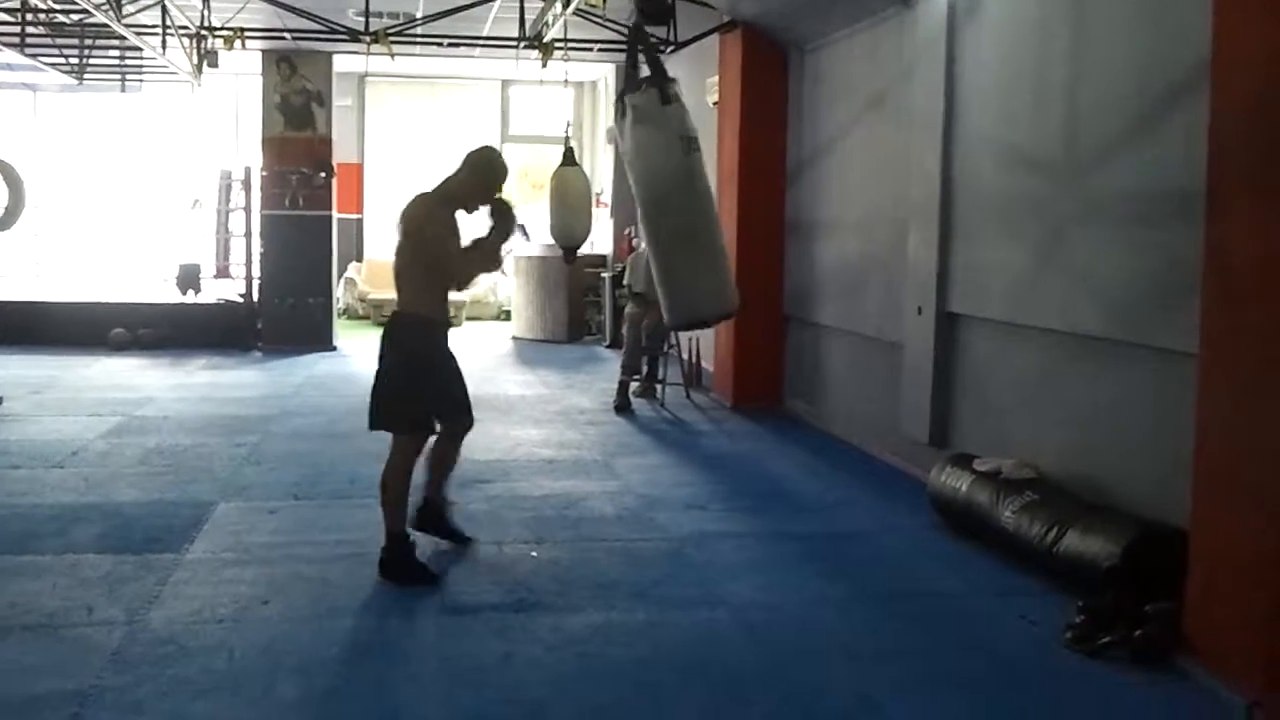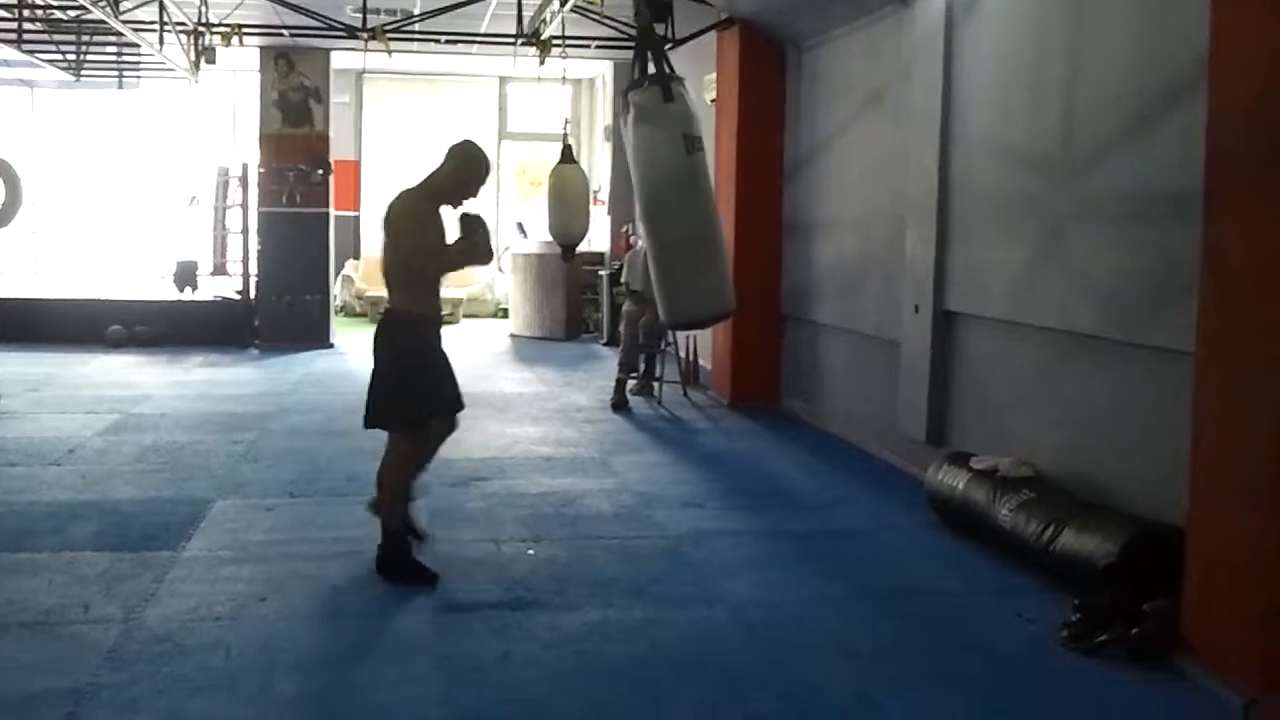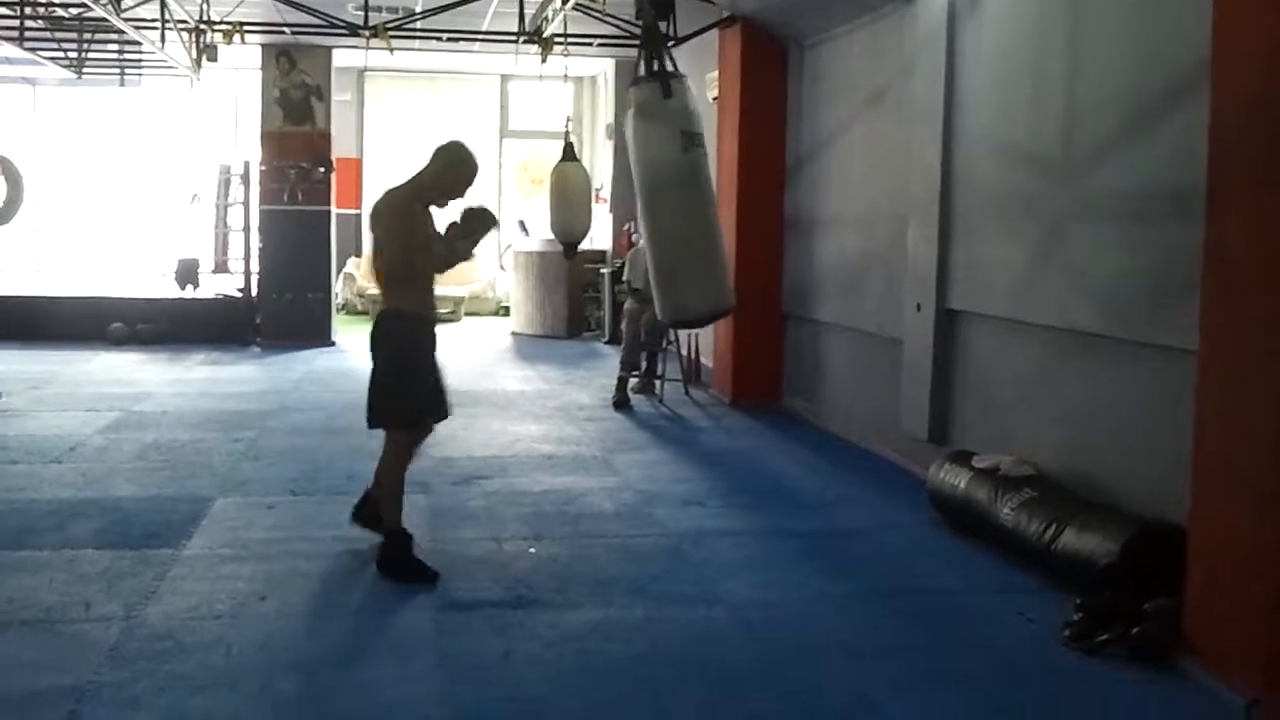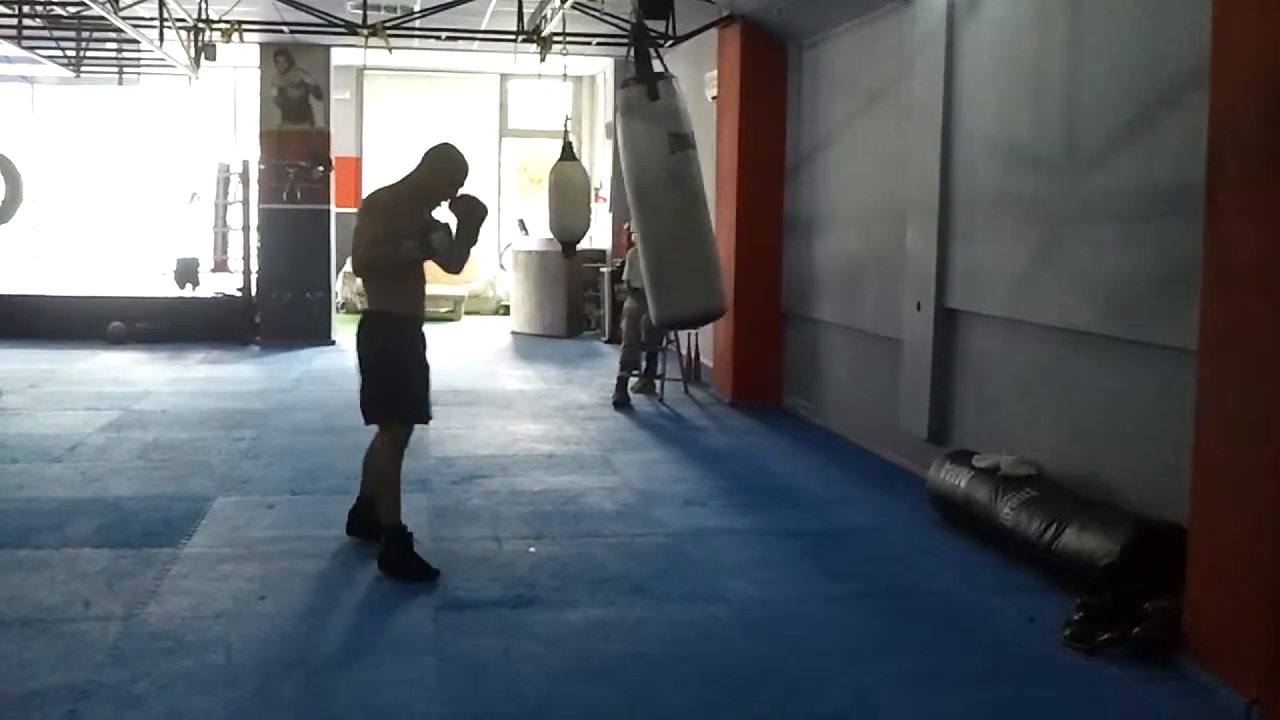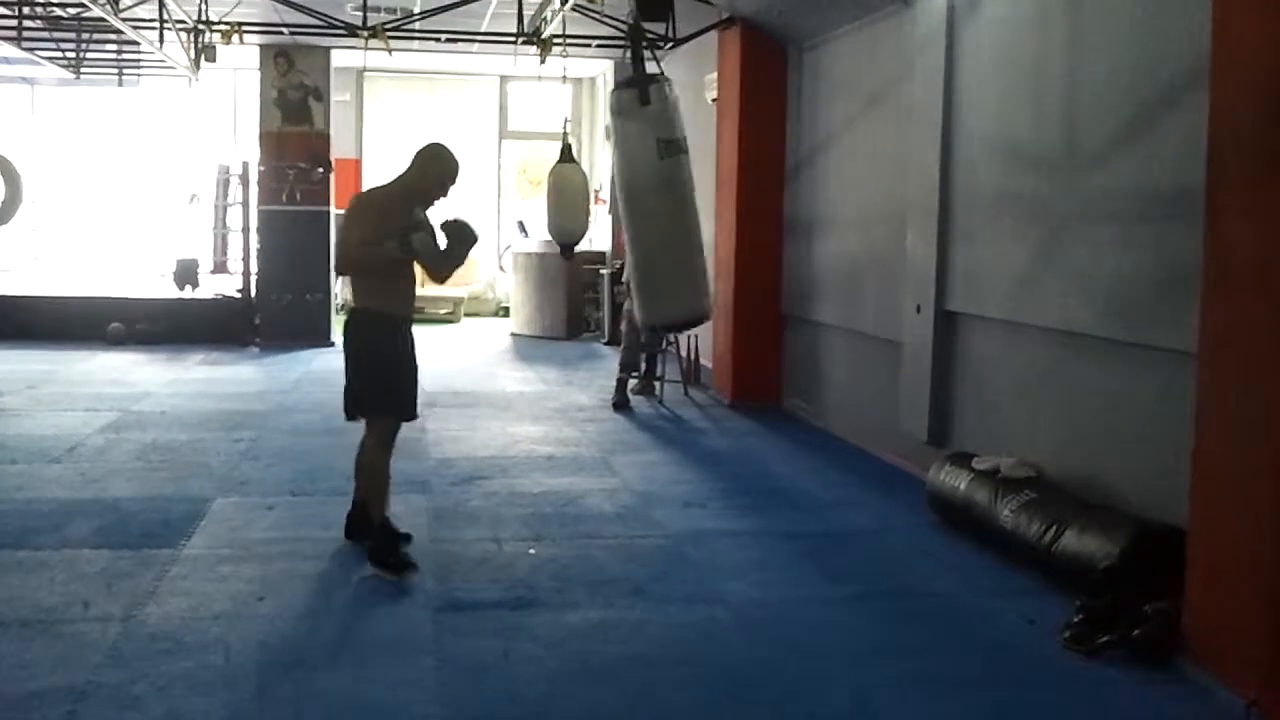
dt=0.1s
person 1, frame 1
left shoulder: (443, 212)
right shoulder: (427, 211)
right elbow: (458, 277)
left wrist: (484, 248)
right wrist: (496, 238)
left hip: (430, 335)
right hip: (411, 335)
left knee: (456, 424)
right knee: (408, 443)
left ankle: (433, 510)
right ankle: (396, 552)
person 1, frame 2
left shoulder: (426, 209)
right shoulder: (410, 208)
right elbow: (420, 269)
left wrist: (467, 246)
right wrist: (470, 243)
left hip: (423, 332)
right hip: (404, 333)
left knee: (442, 421)
right knee: (405, 440)
left ankle: (392, 502)
right ankle: (392, 550)
person 1, frame 3
left shoulder: (421, 211)
right shoulder: (394, 206)
left elbow: (444, 259)
right elbow: (390, 267)
left wrist: (469, 233)
right wrist: (444, 246)
left hip: (418, 329)
right hip: (398, 331)
left knee: (415, 428)
right knee: (401, 436)
left ankle: (372, 505)
right ankle: (395, 550)
person 1, frame 4
left shoulder: (418, 213)
right shoulder: (380, 205)
left elbow: (453, 264)
right elbow: (362, 264)
left wrist: (468, 227)
right wrist: (418, 246)
left hip: (407, 329)
right hip: (385, 330)
left knee: (396, 430)
right knee: (393, 433)
left ankle: (365, 513)
right ankle: (394, 546)
person 1, frame 5
left shoulder: (414, 216)
right shoulder: (367, 206)
left elbow: (439, 272)
right elbow: (344, 263)
left wrist: (459, 246)
right wrist: (402, 247)
left hip: (398, 329)
right hip: (370, 329)
left knee: (384, 428)
right knee: (379, 427)
left ankle: (364, 518)
right ankle: (378, 533)
